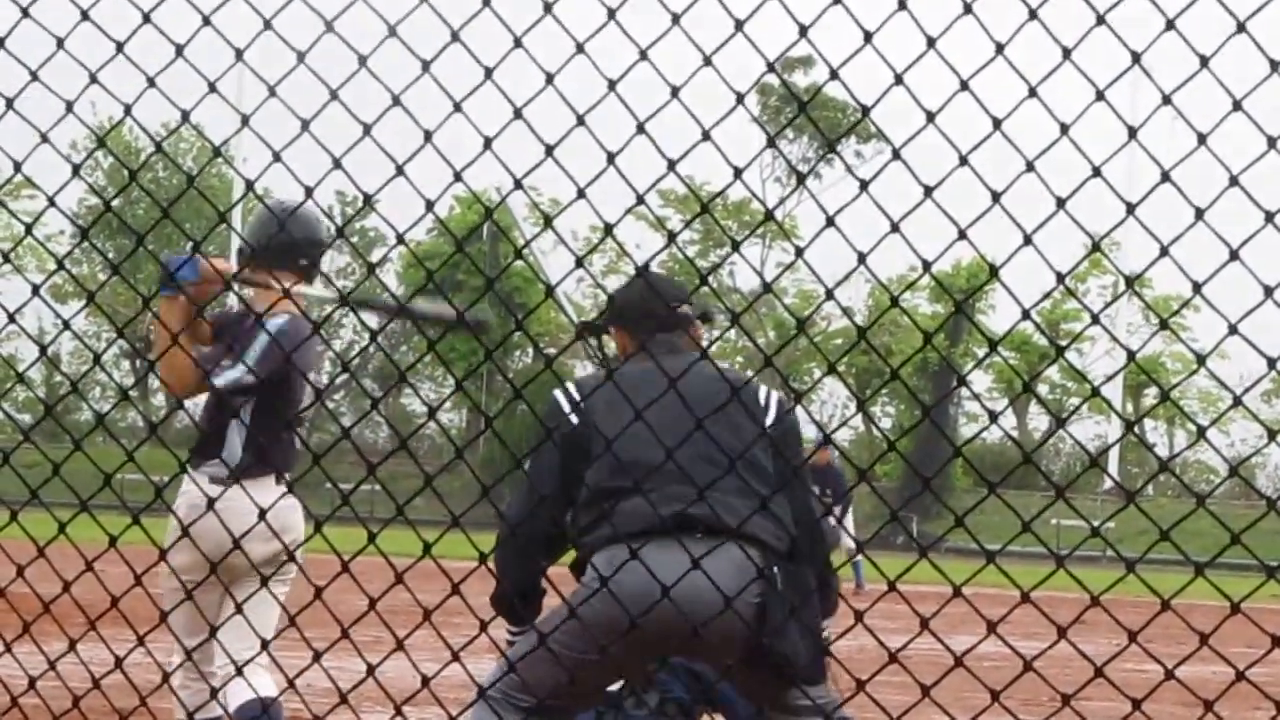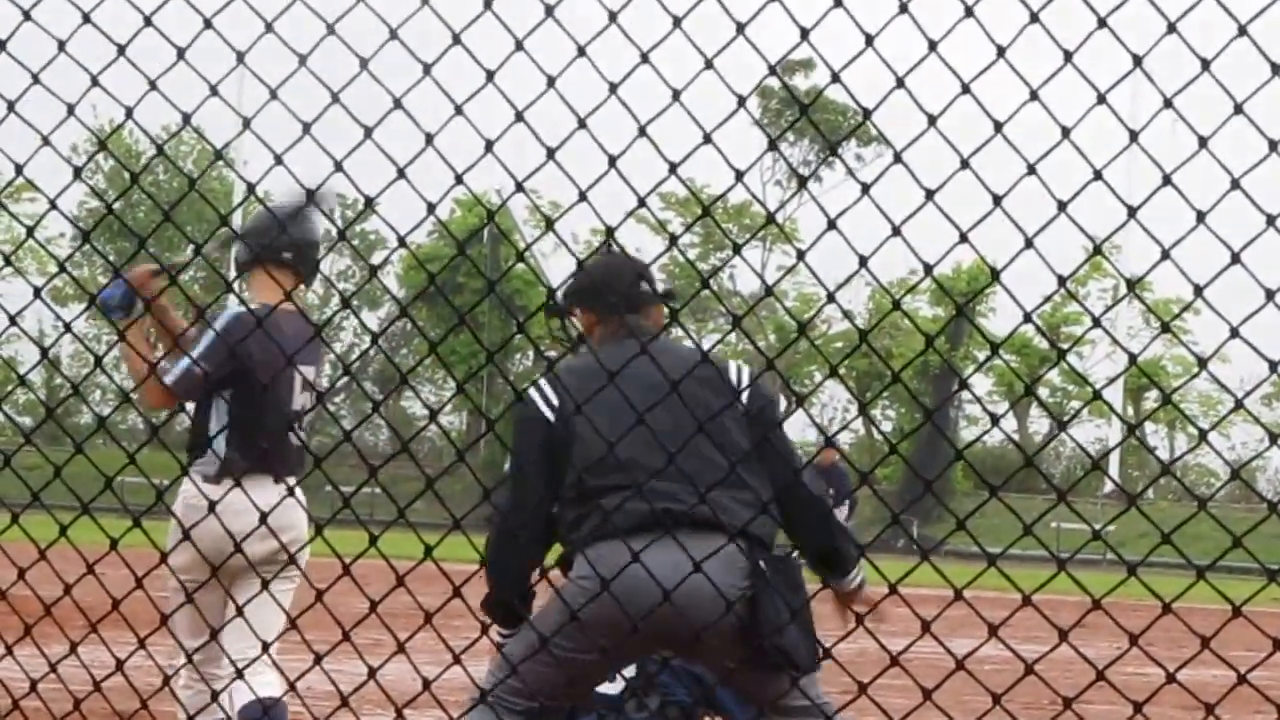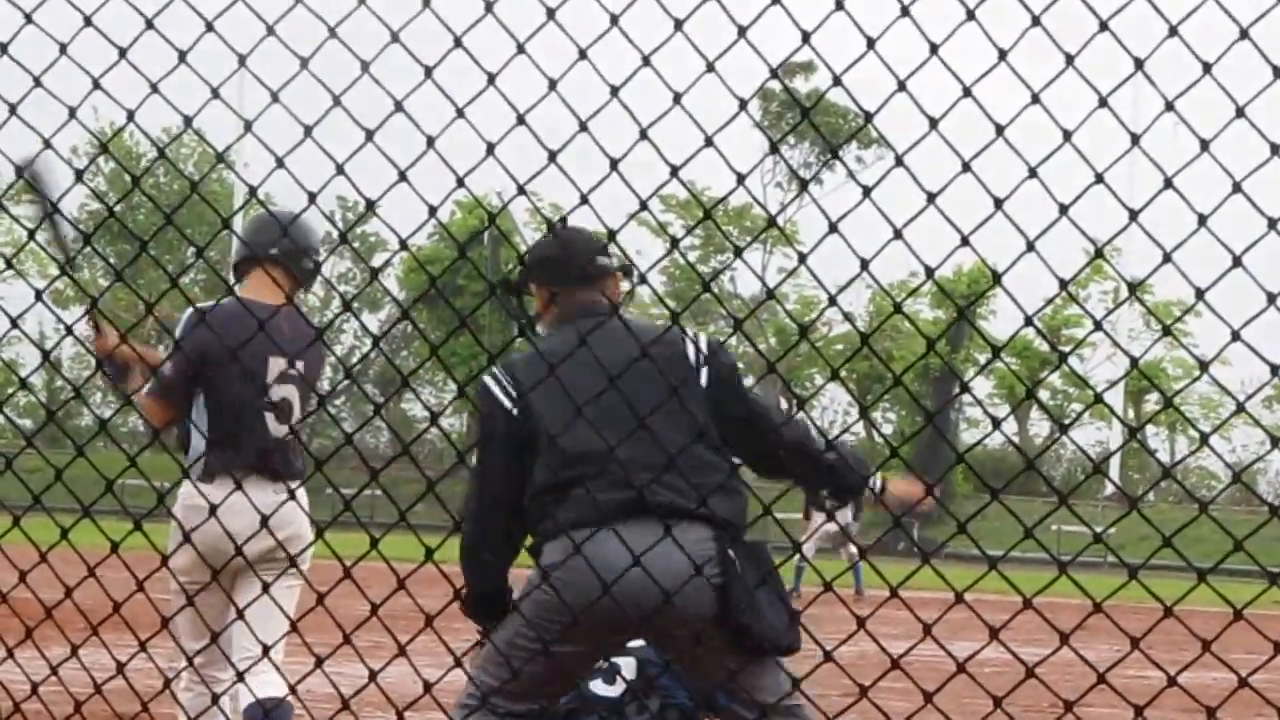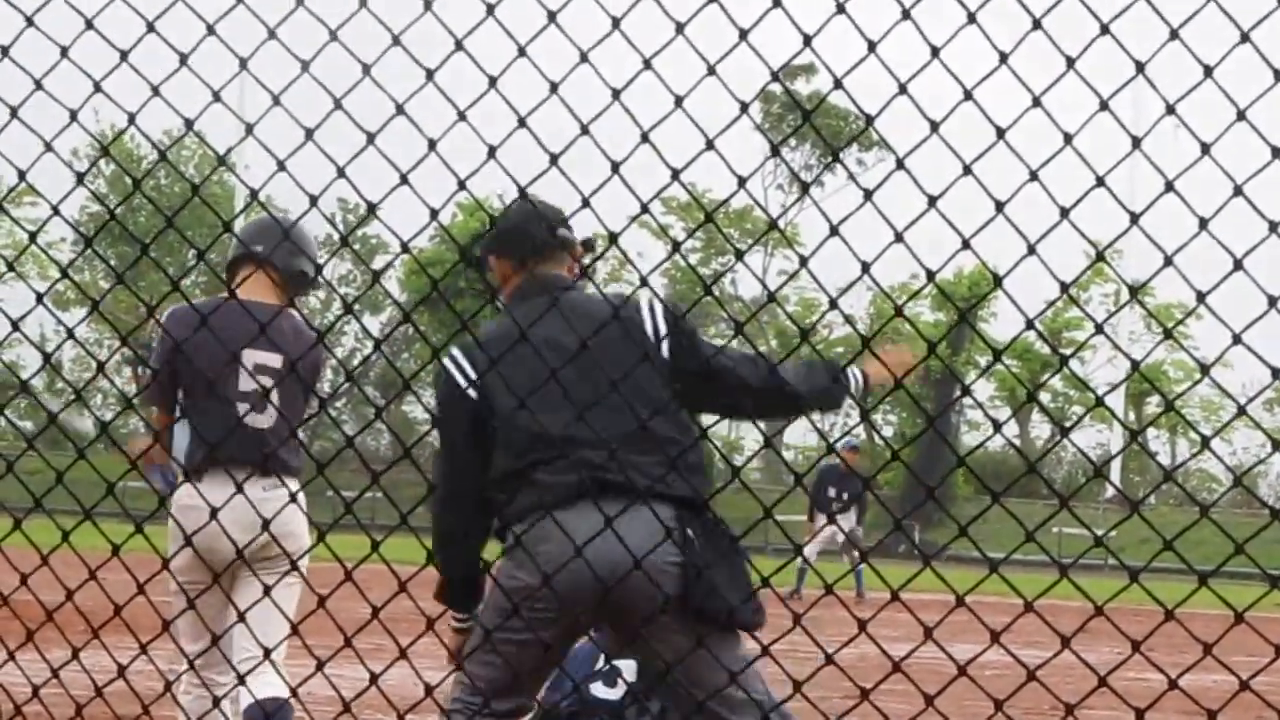
dt=0.1s
person 1, frame 1
left shoulder: (276, 331)
left elbow: (178, 379)
left wrist: (175, 290)
right wrist: (196, 294)
left hip: (219, 504)
right hip: (275, 510)
left knee: (193, 663)
right knee: (243, 663)
person 1, frame 2
left shoulder: (240, 322)
right shoulder: (308, 334)
left elbow: (156, 393)
left wrist: (127, 326)
right wrist: (157, 304)
left hip: (215, 504)
right hip: (285, 509)
left knee: (203, 663)
right knee: (253, 662)
person 1, frame 3
left shoulder: (209, 319)
right shoulder: (310, 339)
left elbow: (161, 412)
left wrist: (122, 356)
right wrist: (134, 353)
left hip: (214, 506)
right hip: (286, 511)
left knee: (204, 666)
right knee: (256, 664)
person 1, frame 4
left shoulder: (182, 321)
right shoulder: (305, 341)
left elbow: (162, 404)
left hip: (201, 504)
right hip: (280, 506)
left knee: (203, 662)
right knee: (258, 661)
person 2, frame 1
left shoulder: (581, 400)
right shoulder: (759, 400)
left elbow: (531, 524)
right elbow: (802, 521)
left wrist: (519, 624)
left hip: (626, 579)
right hip: (743, 582)
person 2, frame 2
left shoulder: (555, 391)
right shoulder: (728, 376)
left elbow: (520, 520)
right elbow: (791, 489)
left wrist: (509, 626)
right wrist: (846, 571)
left hip: (607, 573)
right hip: (726, 574)
person 2, frame 3
left shoulder: (512, 379)
right shoulder: (689, 352)
left elbow: (493, 509)
right elbow: (776, 441)
left wrist: (488, 614)
right wrist: (869, 483)
left hip: (579, 565)
right hip: (694, 561)
person 2, frame 4
left shoulder: (471, 361)
right shoulder: (647, 320)
left elbow: (459, 495)
right elbow: (754, 389)
left wrist: (463, 608)
right wrist: (857, 378)
left hip: (544, 547)
right hip: (656, 538)
